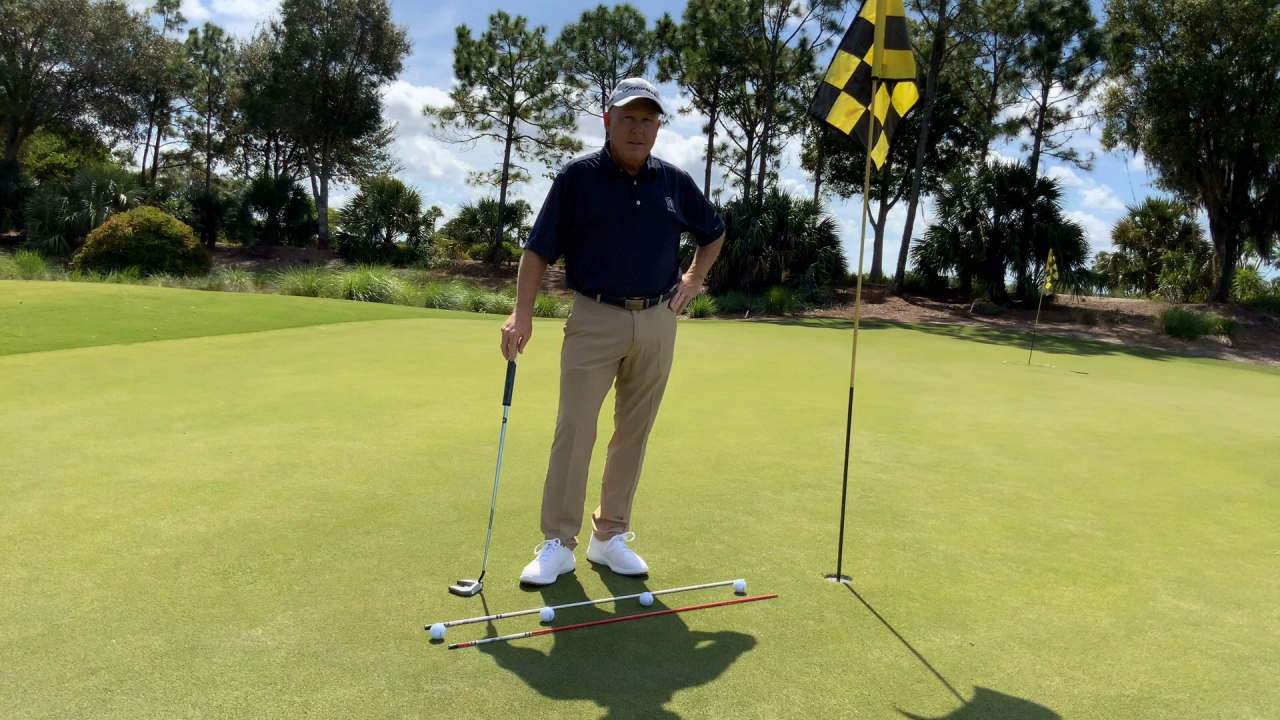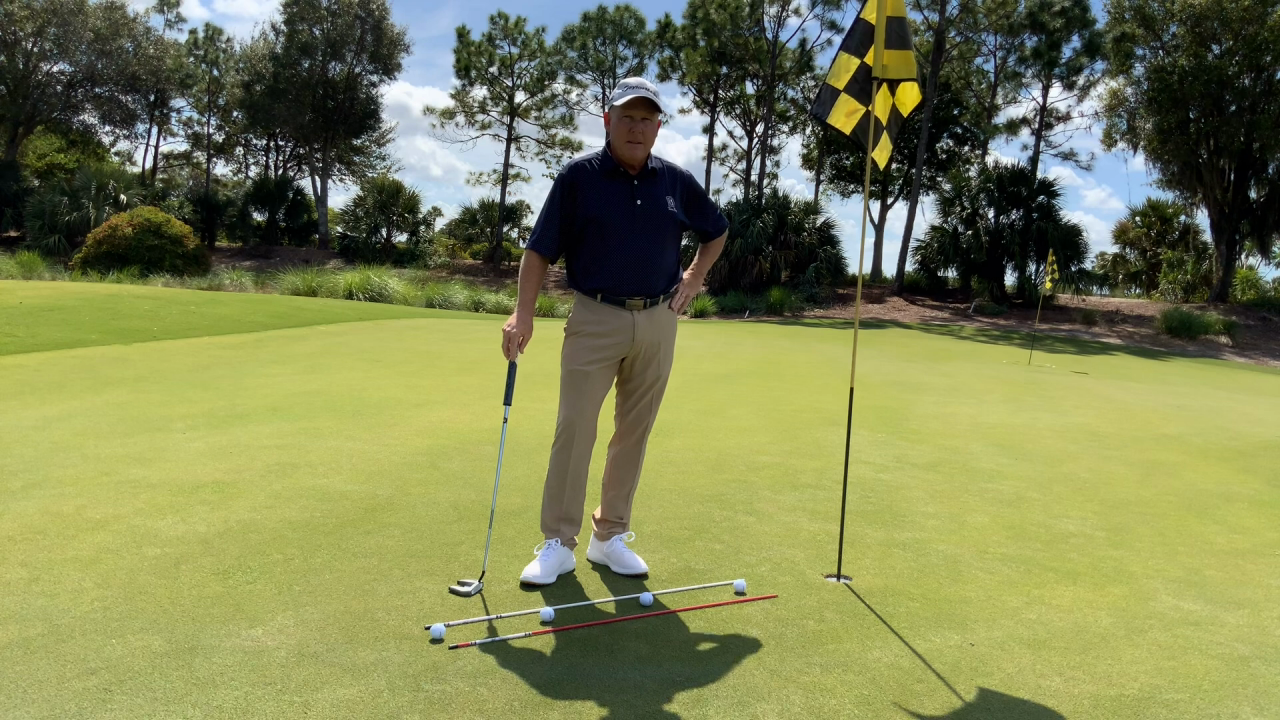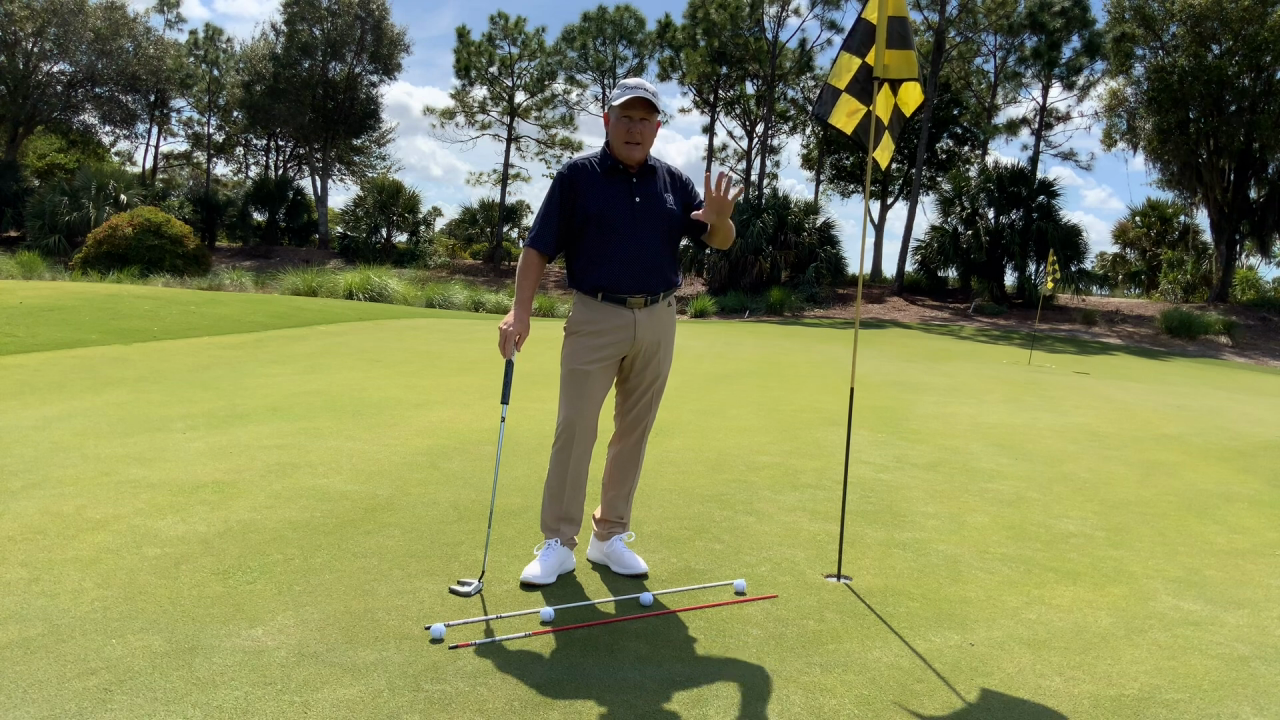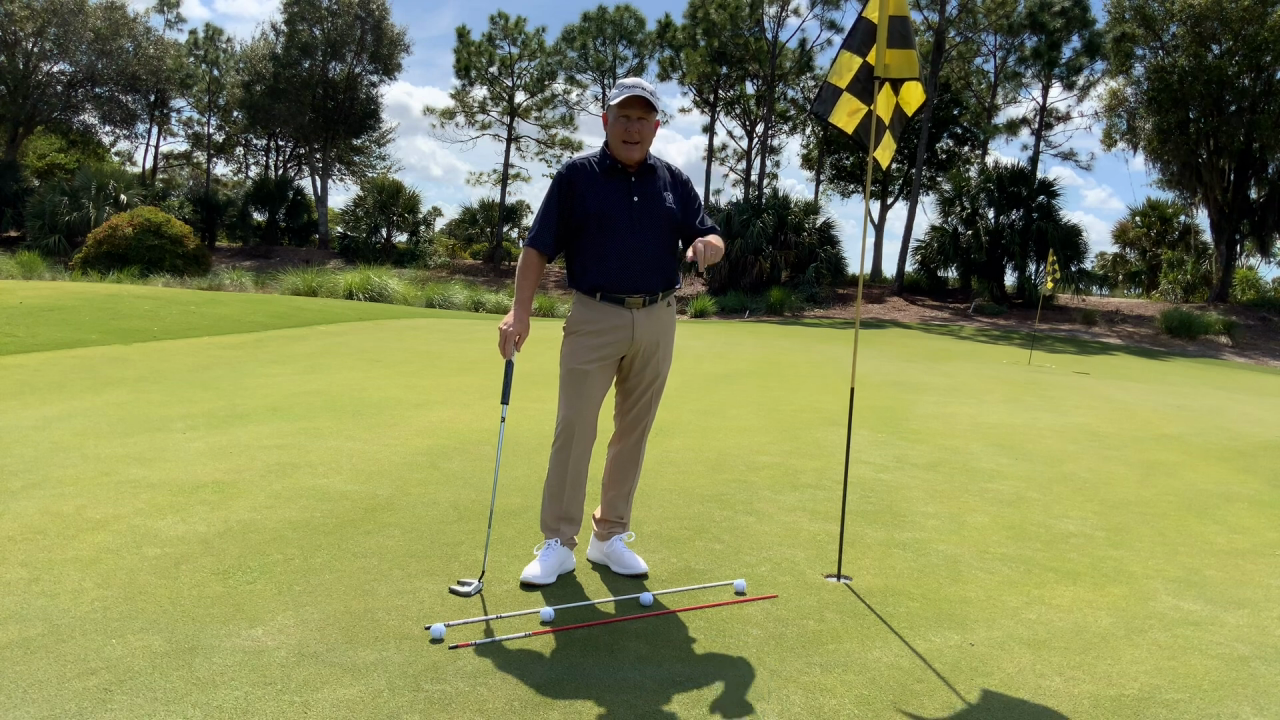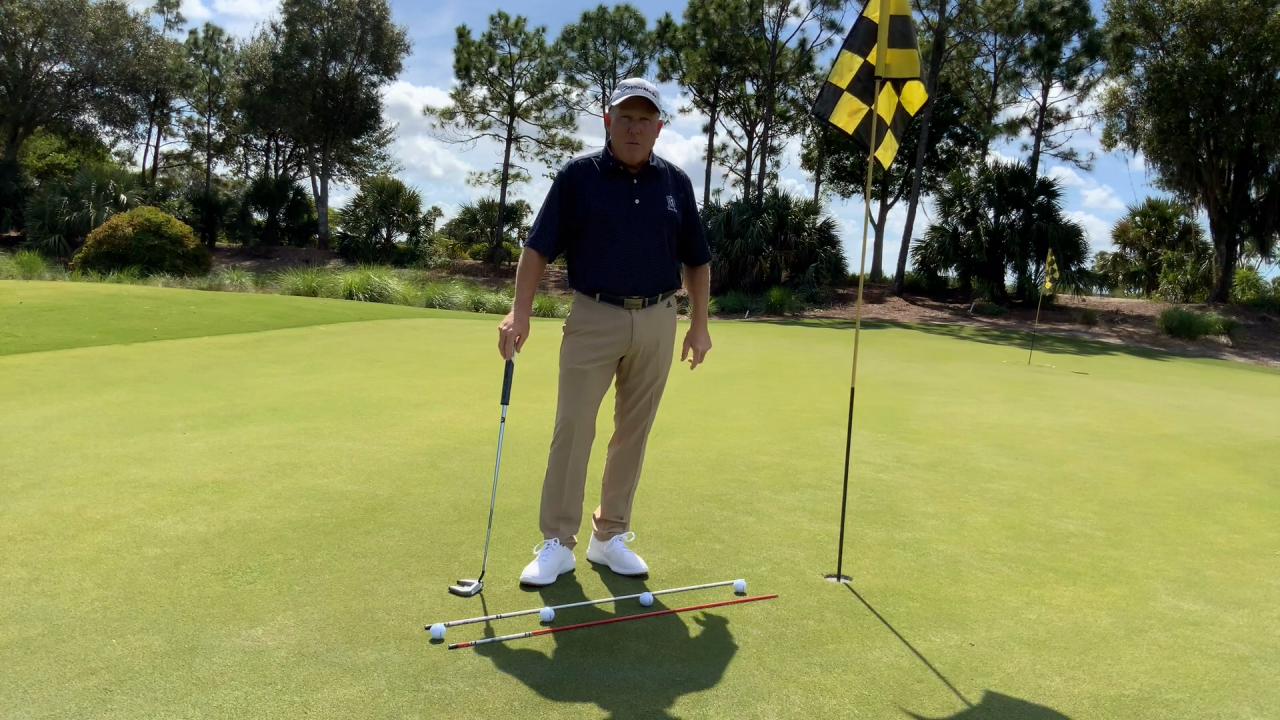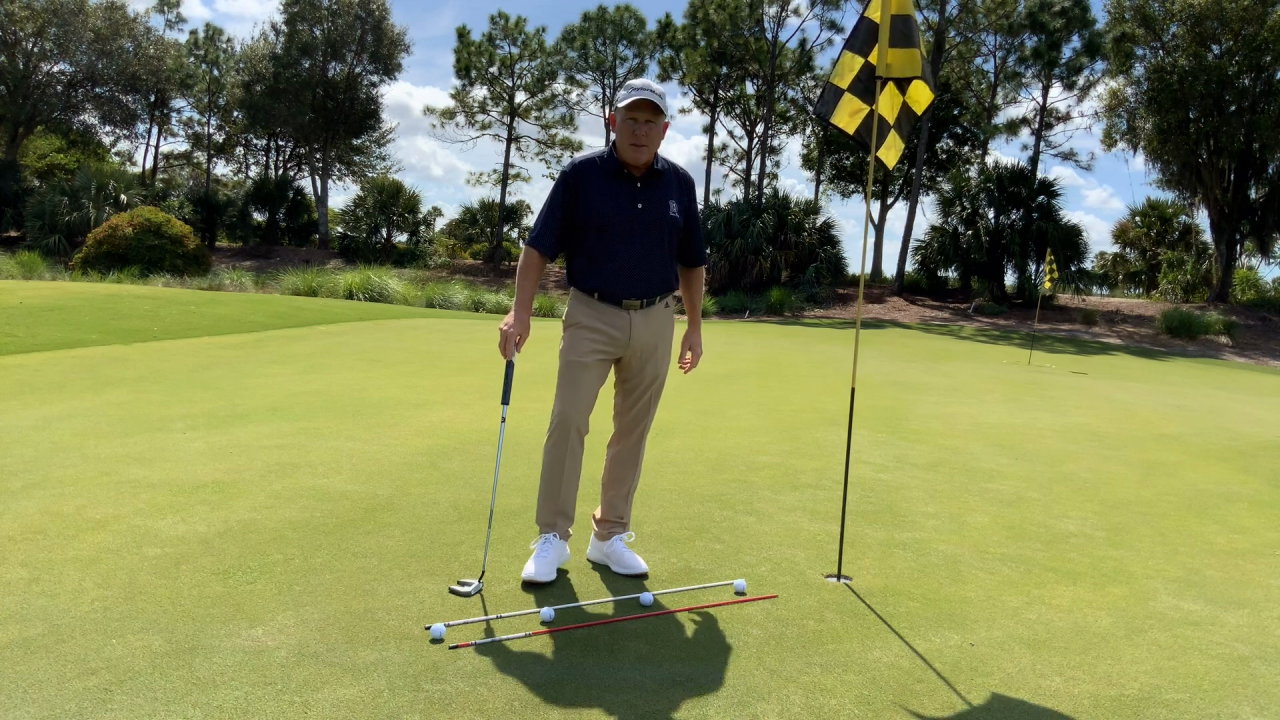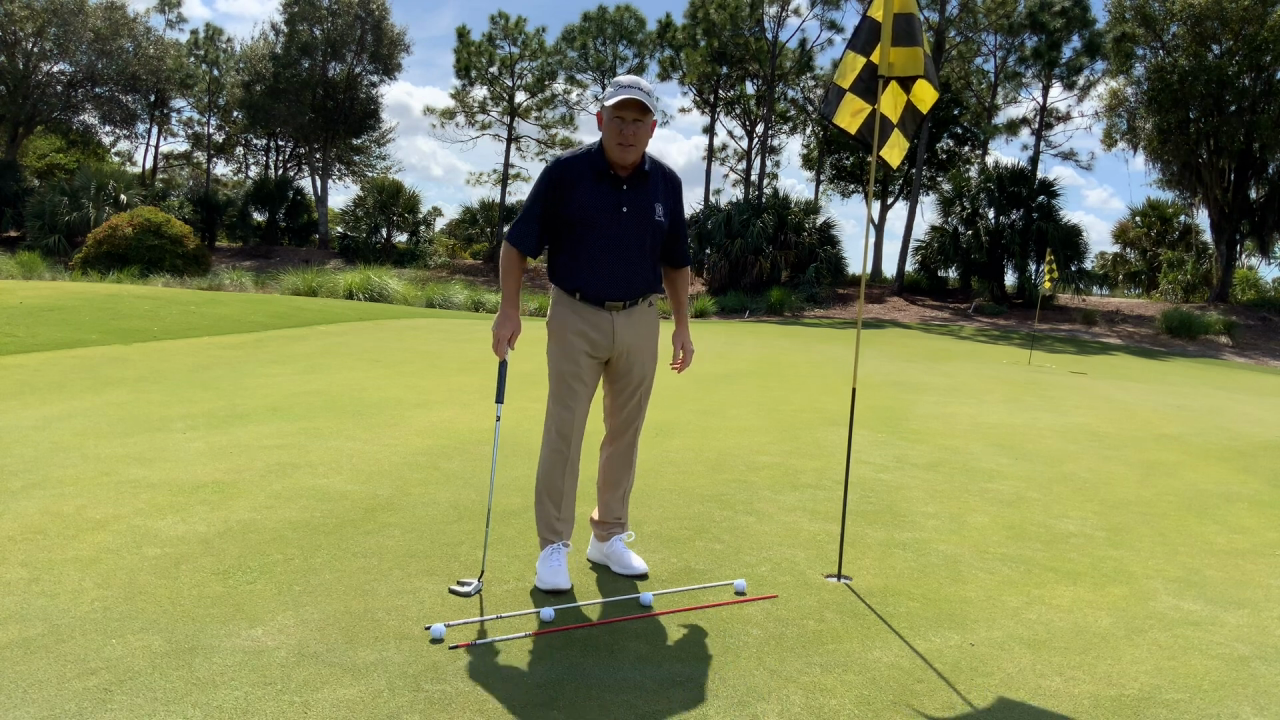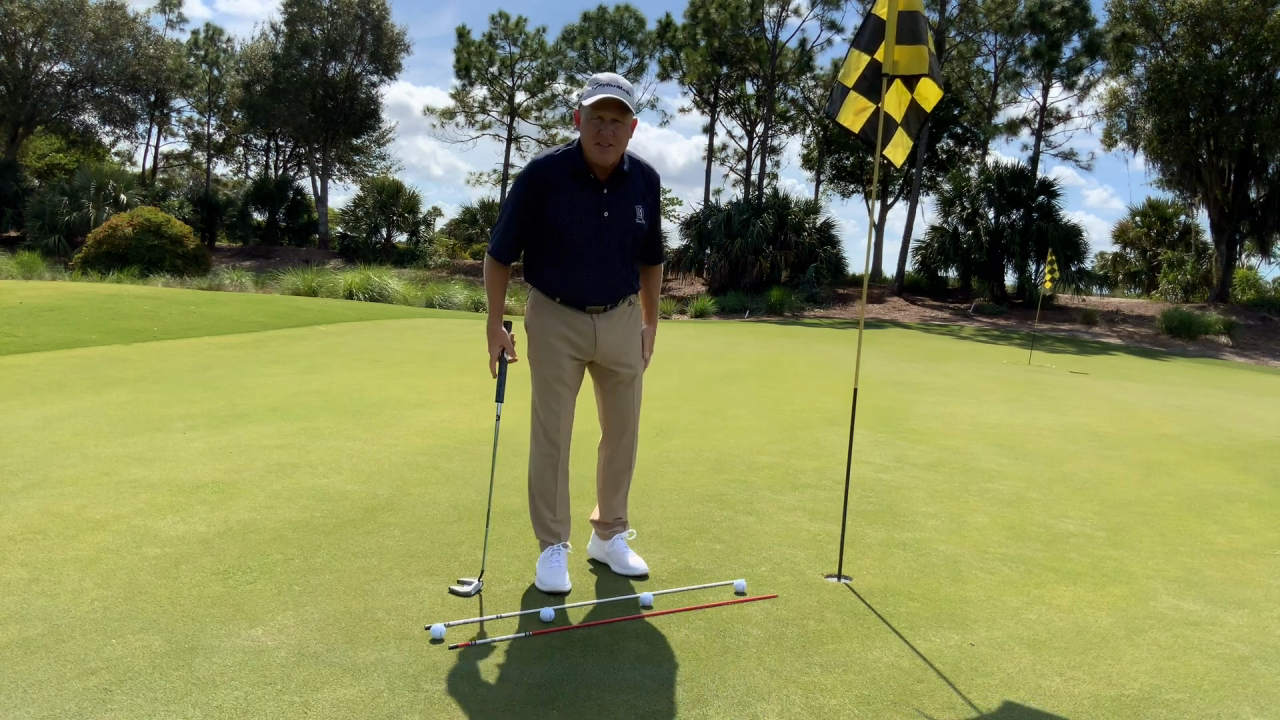
dt=0.4s
person 1, frame 1
left shoulder: (675, 181)
right shoulder: (577, 176)
left elbow: (713, 233)
right elbow: (539, 249)
left wrist: (694, 278)
right wrist: (521, 313)
left hip: (657, 321)
right hip: (595, 319)
left knee: (634, 432)
right knee: (574, 429)
left ankle: (610, 536)
right ankle: (558, 543)
person 1, frame 2
left shoulder: (677, 181)
right shoulder: (577, 176)
left elbow: (716, 230)
right elbow: (540, 250)
left wrist: (695, 277)
right wrist: (522, 313)
left hip: (657, 321)
right hip: (595, 319)
left knee: (634, 432)
right knee: (574, 428)
left ankle: (610, 536)
right ankle: (558, 543)
person 1, frame 3
left shoulder: (673, 180)
right shoulder: (577, 175)
left elbow: (721, 241)
right elbow: (537, 247)
left wrist: (719, 215)
right wrist: (520, 311)
left hip: (657, 320)
right hip: (596, 317)
left knee: (633, 432)
right knee: (574, 429)
left ankle: (610, 535)
right ankle: (558, 542)
person 1, frame 4
left shoulder: (674, 180)
right shoulder: (576, 175)
left elbow: (710, 242)
right elbow: (538, 247)
left wrist: (709, 246)
right wrist: (519, 310)
left hip: (656, 320)
right hip: (594, 317)
left knee: (633, 432)
right knee: (574, 428)
left ankle: (610, 536)
right ankle: (558, 543)
person 1, frame 5
left shoulder: (676, 181)
right shoulder: (577, 175)
left elbow: (697, 258)
right elbow: (537, 247)
left wrist: (700, 323)
right wrist: (520, 312)
left hip: (656, 321)
right hip: (593, 318)
left knee: (633, 432)
right knee: (573, 429)
left ankle: (610, 536)
right ankle: (557, 542)
person 1, frame 6
left shoulder: (679, 182)
right shoulder: (580, 175)
left elbow: (692, 262)
right elbow: (538, 247)
left wrist: (694, 328)
right wrist: (520, 312)
left hip: (654, 321)
right hip: (592, 316)
left knee: (632, 432)
right knee: (567, 420)
left ankle: (610, 536)
right ankle: (552, 536)
person 1, frame 7
left shoulder: (666, 182)
right shoulder: (564, 172)
left elbow: (676, 261)
right elbow: (517, 244)
left wrist: (682, 326)
right wrist: (509, 310)
left hip: (639, 320)
right hip: (576, 317)
left knee: (624, 433)
right knee: (563, 431)
left ankle: (609, 536)
right ankle: (554, 545)
person 1, frame 8
left shoulder: (645, 179)
right shoulder: (541, 175)
left elbow: (651, 258)
right elbow: (499, 253)
left wrist: (651, 322)
right wrist: (494, 323)
left hip: (620, 320)
right hip: (555, 320)
left knee: (621, 431)
right knee: (552, 435)
left ankle: (609, 535)
right ankle: (553, 547)
